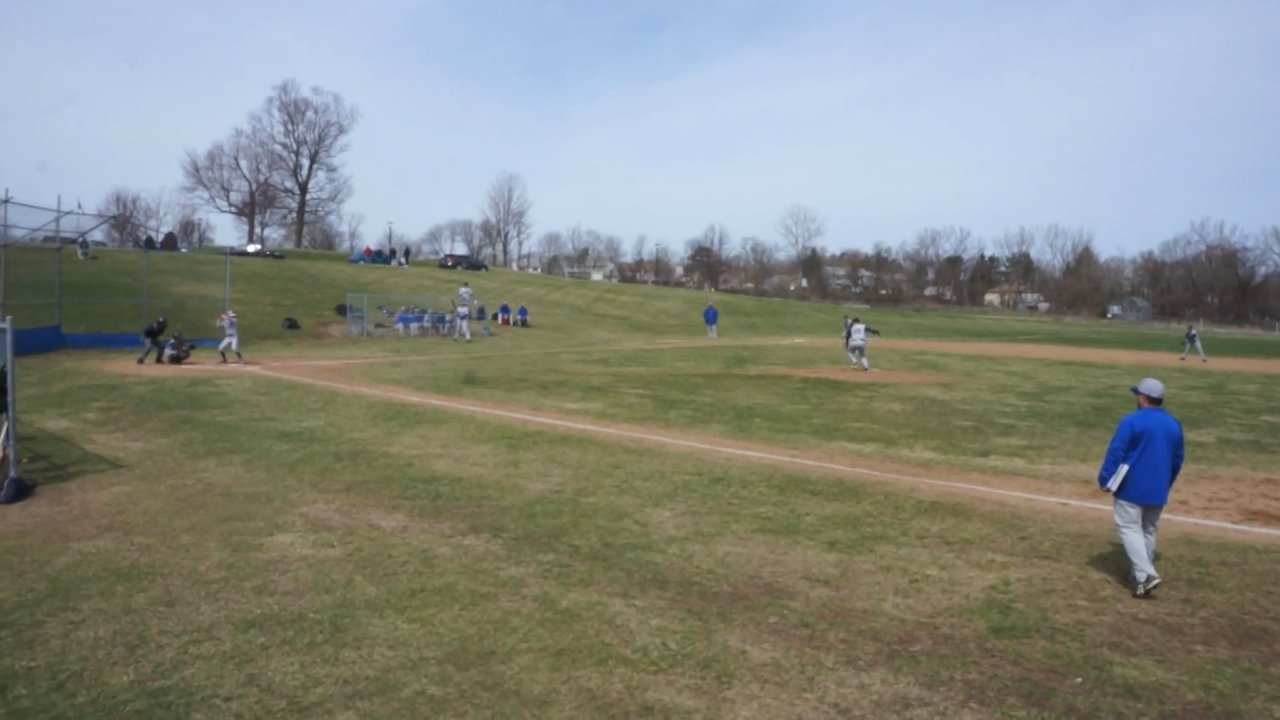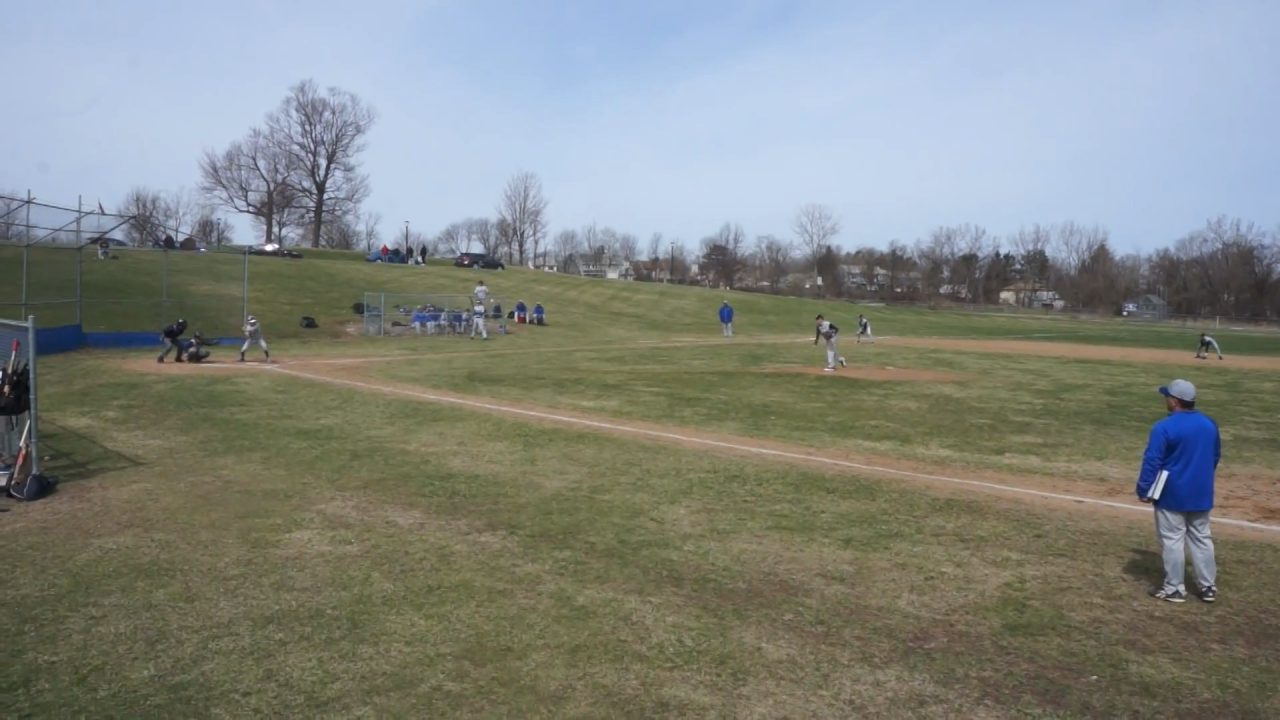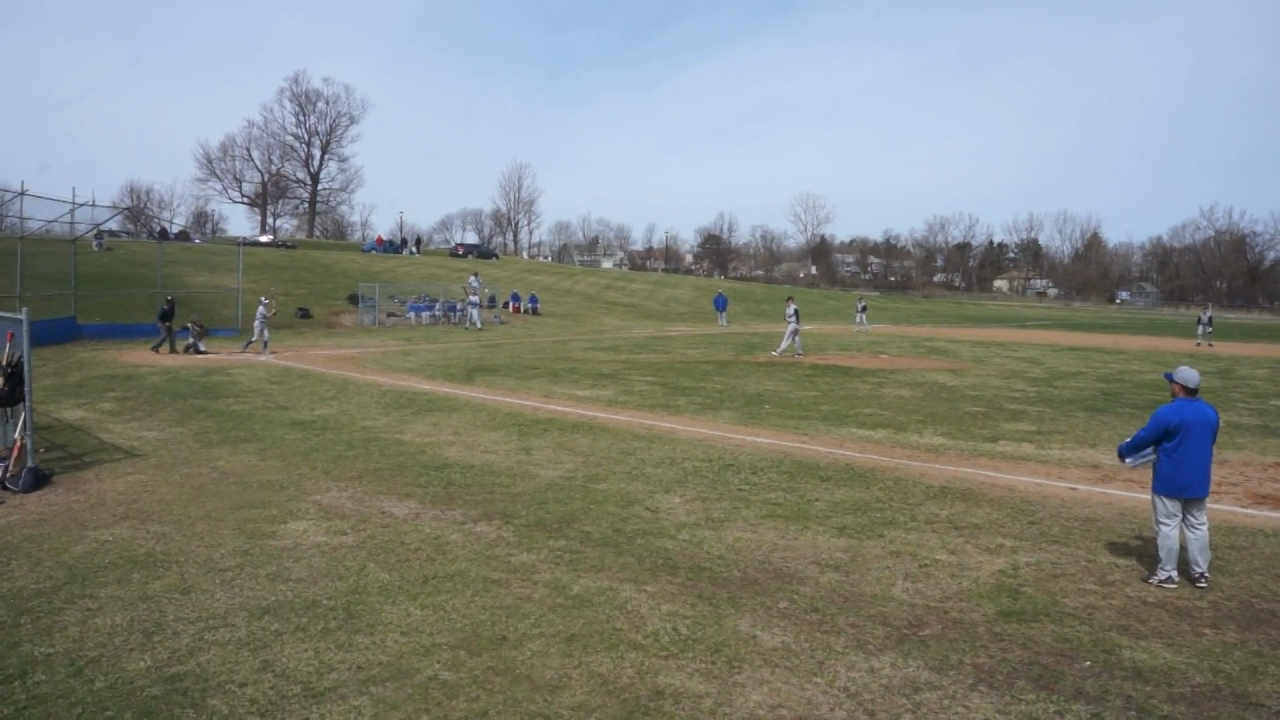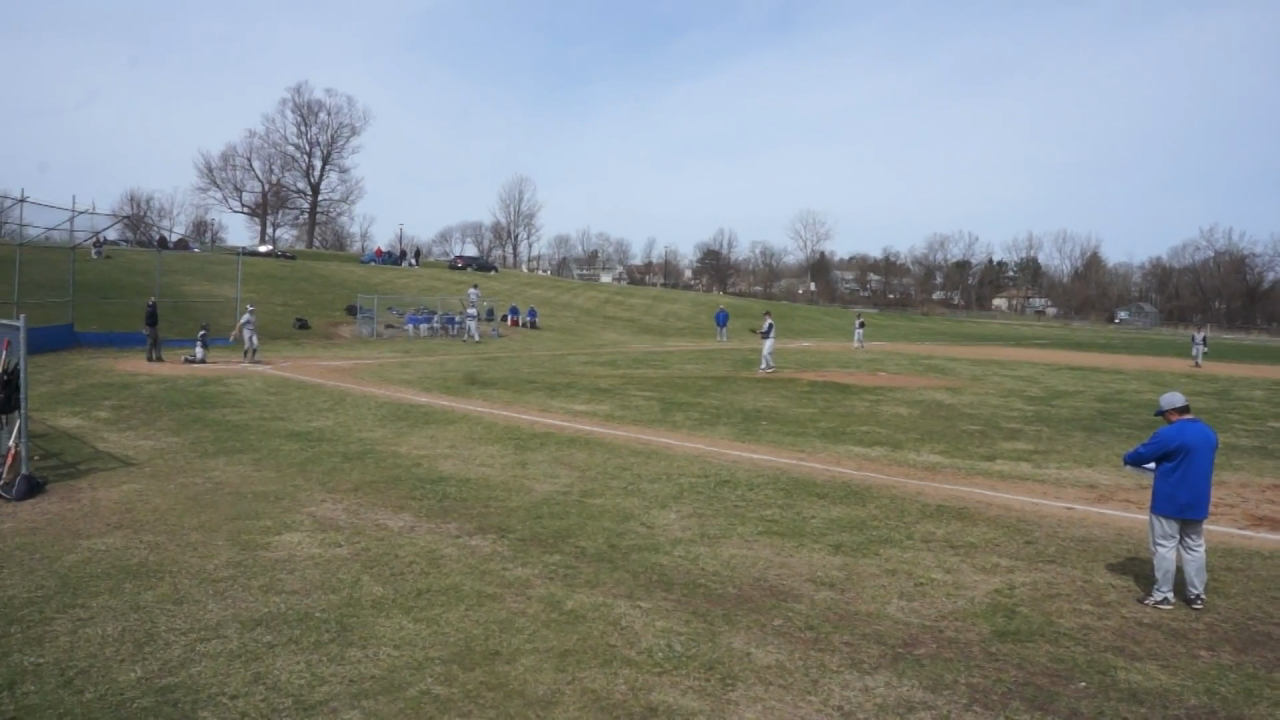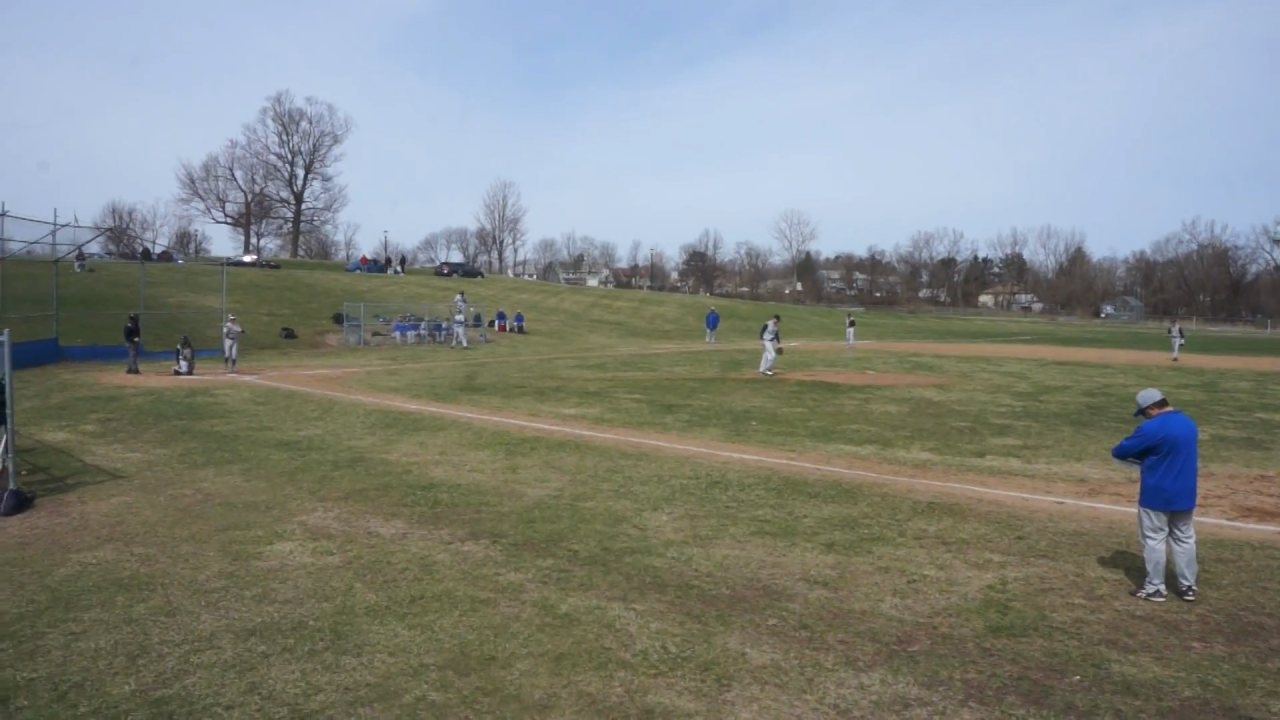
dt=1s
person 1, frame 1
left shoulder: (1132, 421)
right shoulder: (1174, 424)
left elbow: (1116, 452)
right elbow: (1178, 458)
left wrist: (1105, 479)
right wrist: (1168, 481)
left hip: (1131, 487)
right hip: (1158, 490)
left knee: (1130, 530)
right knee: (1148, 532)
left ankle: (1147, 576)
right ankle: (1141, 574)
person 1, frame 2
left shoulder: (1165, 427)
right shoulder: (1210, 425)
left elbow: (1152, 461)
right elbow: (1215, 457)
left wrist: (1144, 489)
left hip: (1172, 495)
right hip: (1201, 494)
left knee: (1172, 541)
right knee: (1202, 539)
left ankle: (1174, 588)
right ankle: (1208, 587)
person 1, frame 3
left shoulder: (1167, 413)
right shoulder: (1211, 413)
left elbow: (1144, 439)
left wrist: (1123, 450)
left hip: (1170, 482)
right hip: (1199, 481)
left knee: (1168, 527)
right knee: (1198, 526)
left ankle: (1167, 574)
right ankle: (1201, 573)
person 1, frame 4
left shoulder: (1168, 434)
right shoulder: (1209, 434)
left elbow: (1139, 456)
left wrist: (1126, 458)
left hip: (1168, 502)
right hip: (1197, 502)
left knee: (1164, 548)
right knee: (1194, 547)
left ankle: (1163, 595)
right ankle: (1197, 595)
person 1, frame 5
left shoulder: (1151, 428)
right shoulder: (1189, 423)
left elbow: (1121, 450)
left wrist: (1116, 451)
left hip: (1156, 495)
right hip: (1185, 495)
left knee: (1154, 540)
right knee: (1184, 539)
left ankle: (1155, 587)
right ankle: (1188, 586)
